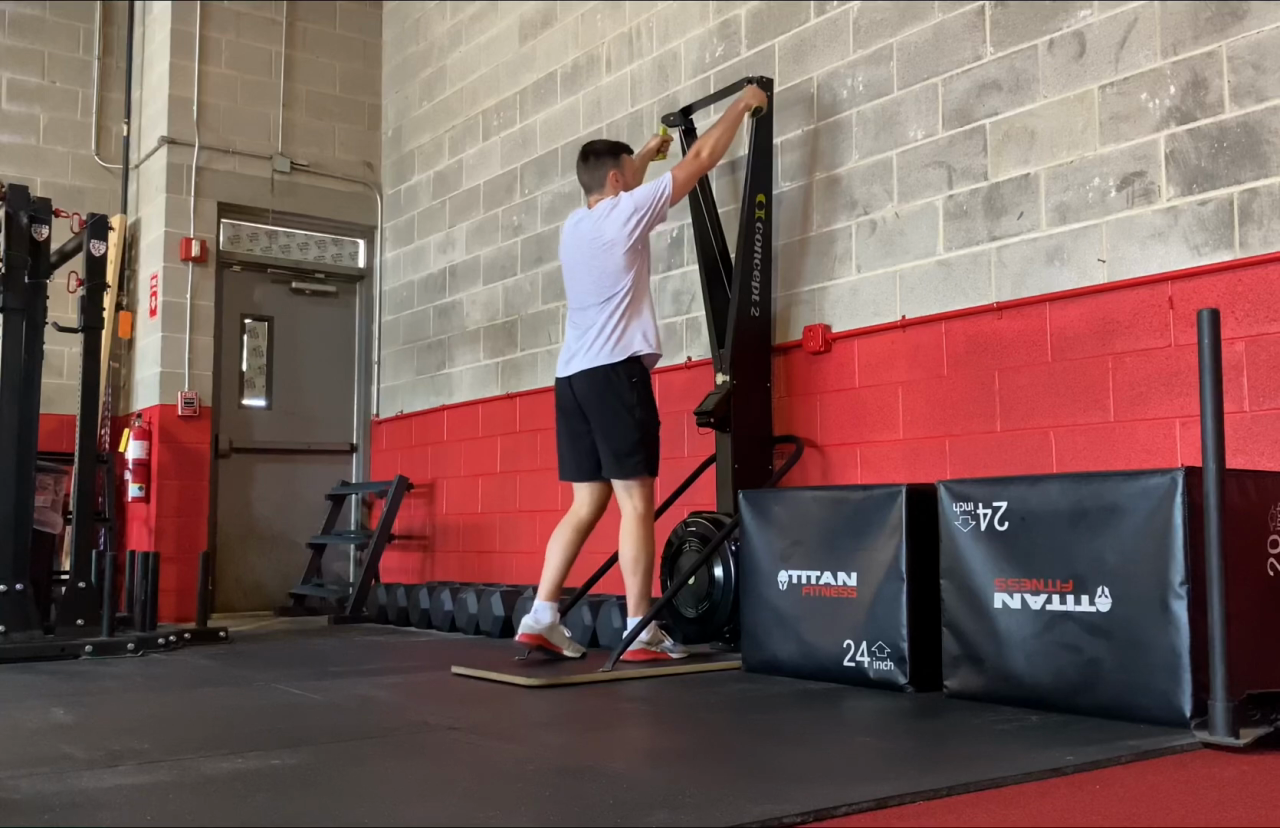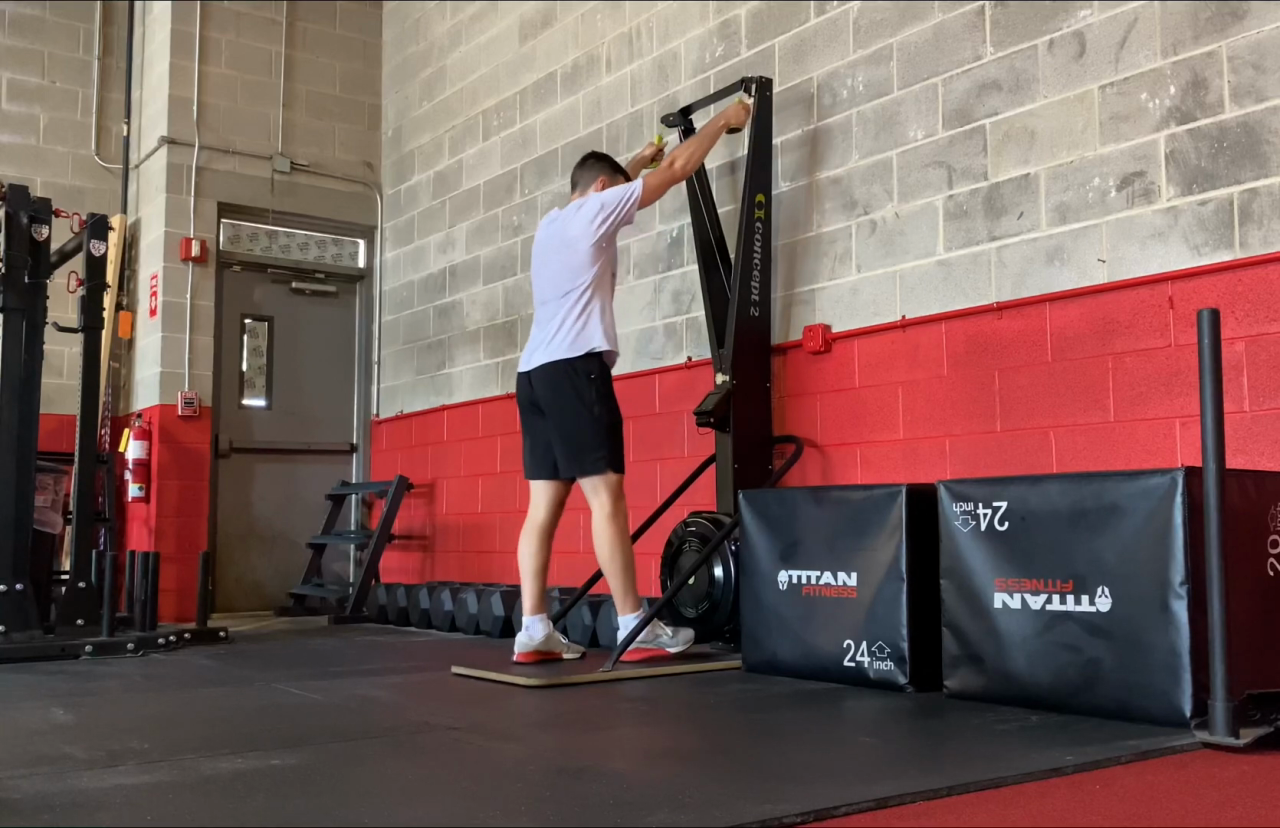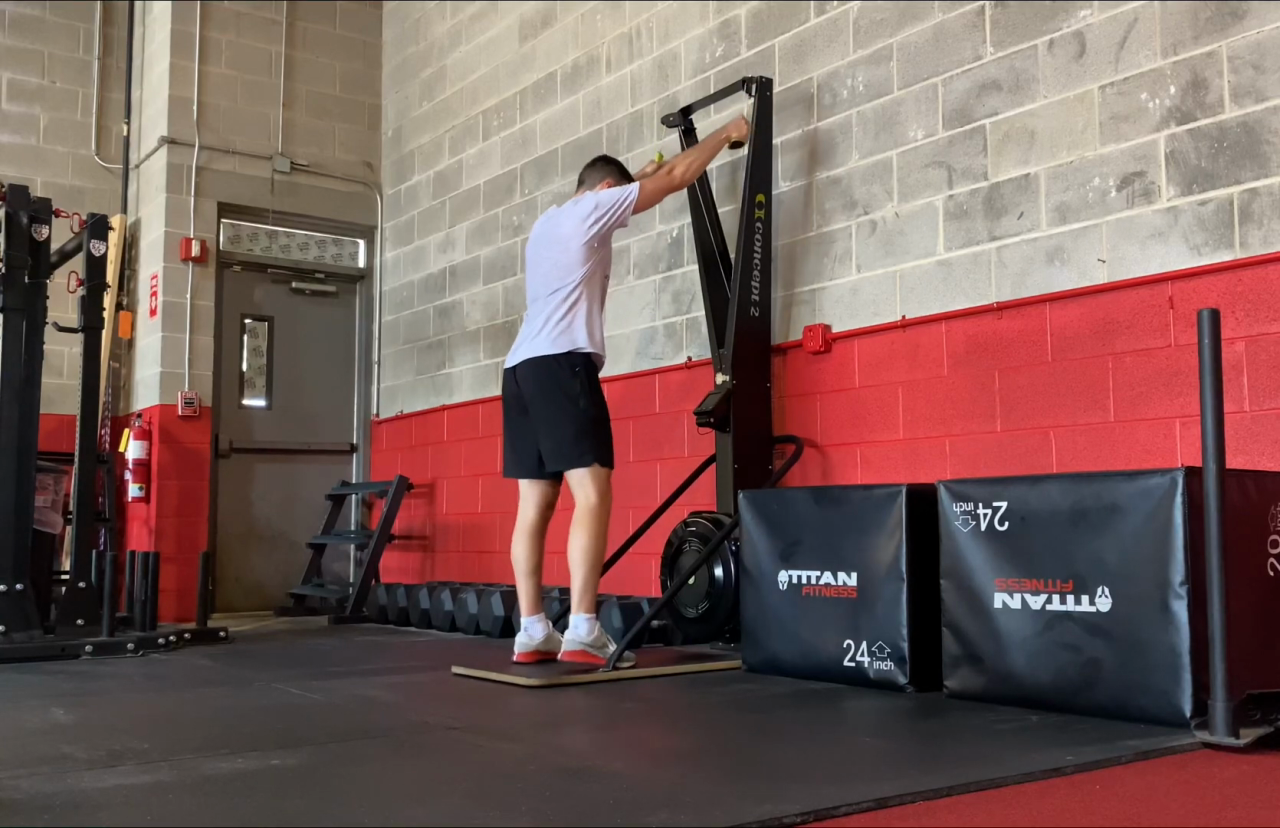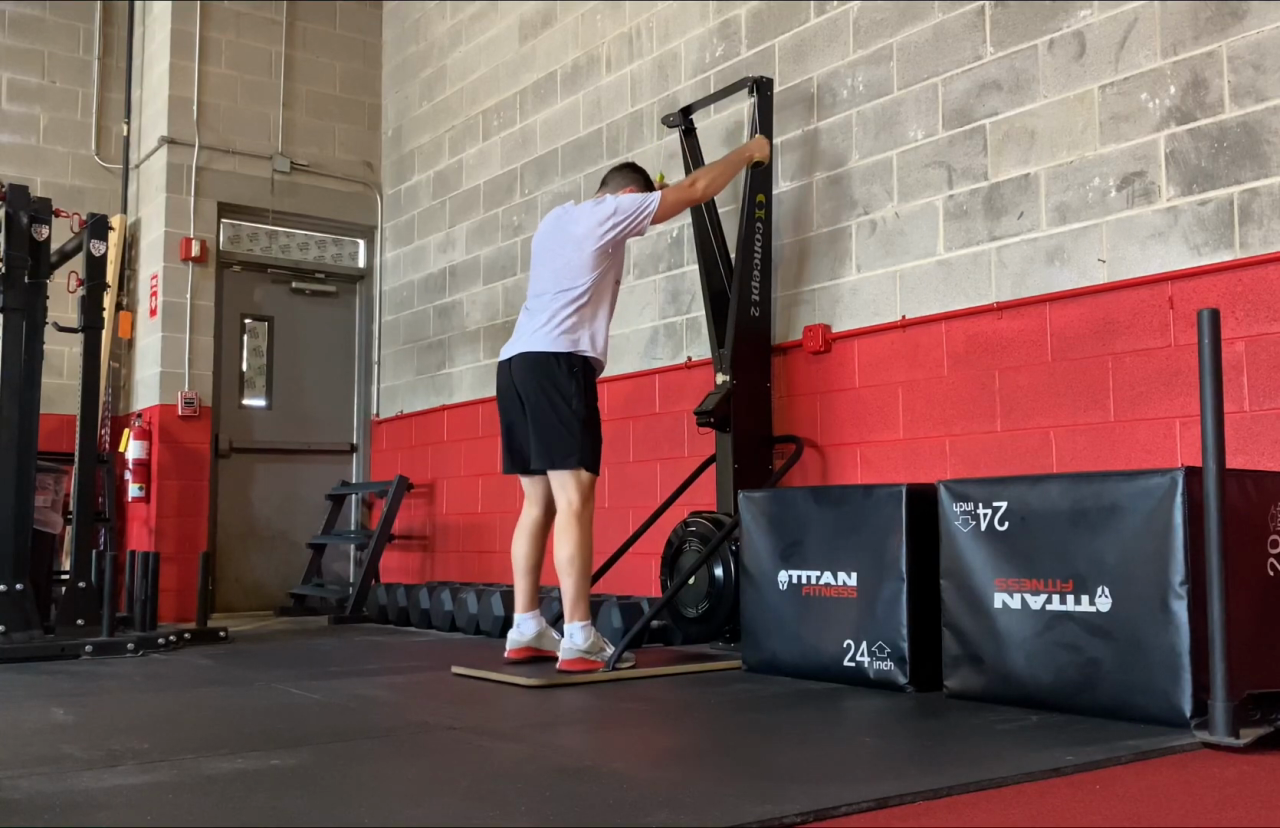
dt=0.3s
person 1, frame 1
left shoulder: (574, 225)
right shoulder: (626, 213)
right elbow: (702, 158)
left wrist: (644, 154)
right wrist: (743, 103)
left hip: (572, 376)
right hip: (616, 372)
left knee: (586, 504)
right knee: (636, 503)
left ankle: (541, 616)
right ankle: (640, 633)
person 1, frame 2
left shoulder: (552, 223)
right shoulder: (595, 210)
right elbow: (677, 170)
left wrist: (637, 161)
right wrist: (724, 119)
left hip: (534, 372)
right hip: (574, 367)
left knee: (545, 504)
right knee: (607, 498)
left ankle: (534, 630)
right ankle: (635, 626)
person 1, frame 3
left shoulder: (548, 221)
right shoulder: (591, 209)
right elbow: (677, 177)
left wrist: (640, 173)
right wrist: (726, 133)
left hip: (521, 368)
right hip: (561, 364)
left knee: (535, 503)
right knee: (591, 494)
left ankle: (532, 630)
right ankle: (582, 631)
person 1, frame 4
left shoulder: (557, 217)
right shoulder: (610, 211)
right elbow: (695, 189)
left wrist: (647, 191)
right wrist: (748, 152)
left hip: (516, 362)
right hip: (556, 361)
left knee: (539, 502)
right knee: (573, 499)
left ankle: (526, 626)
right ankle: (579, 640)
